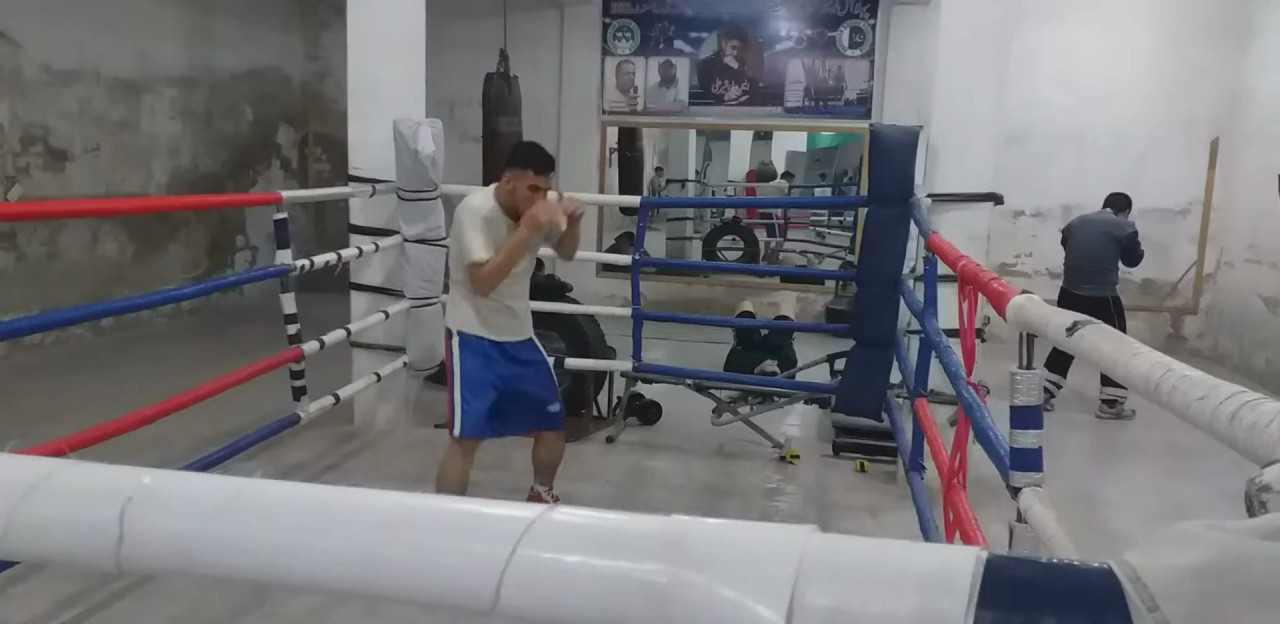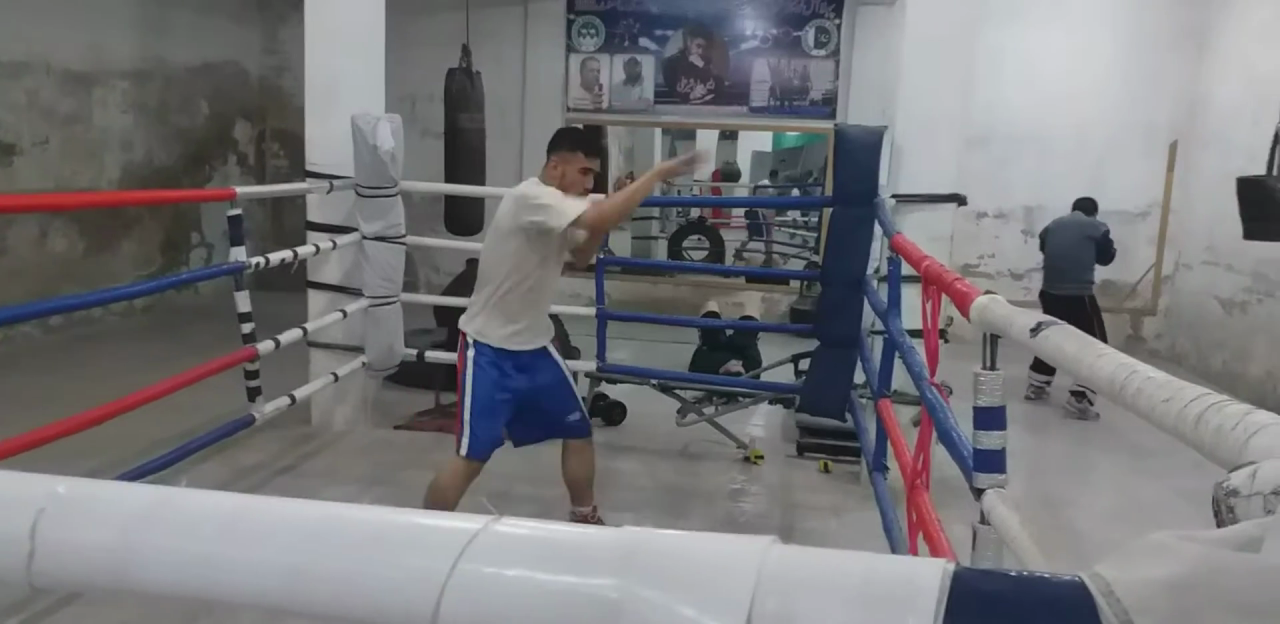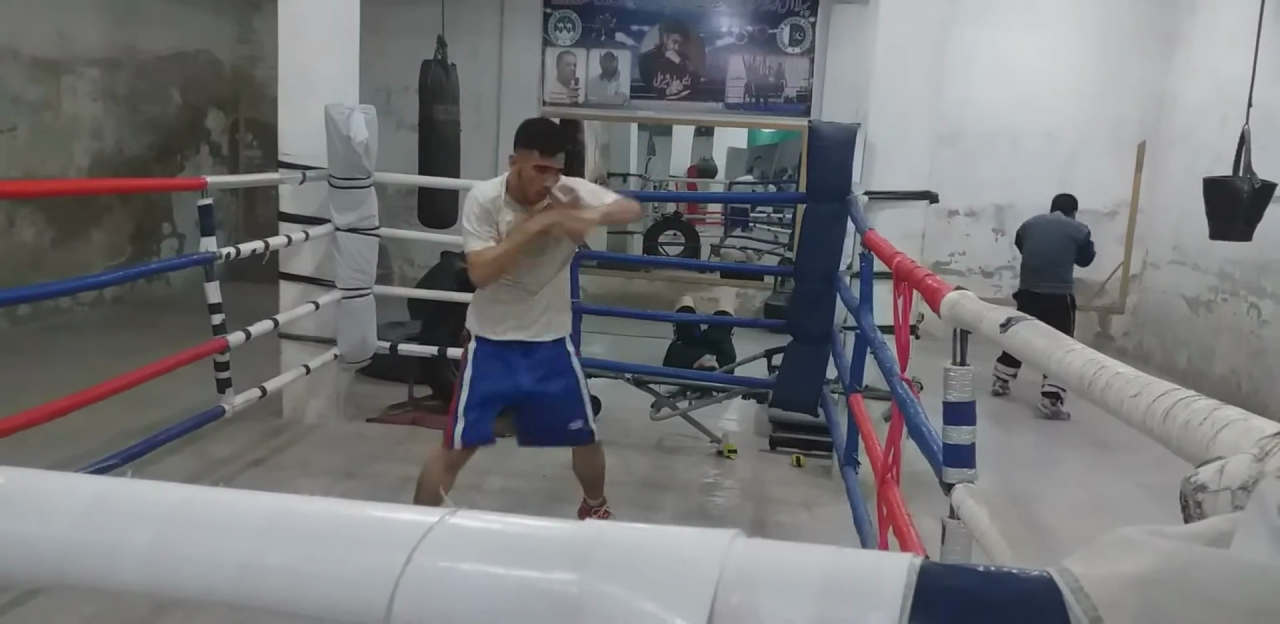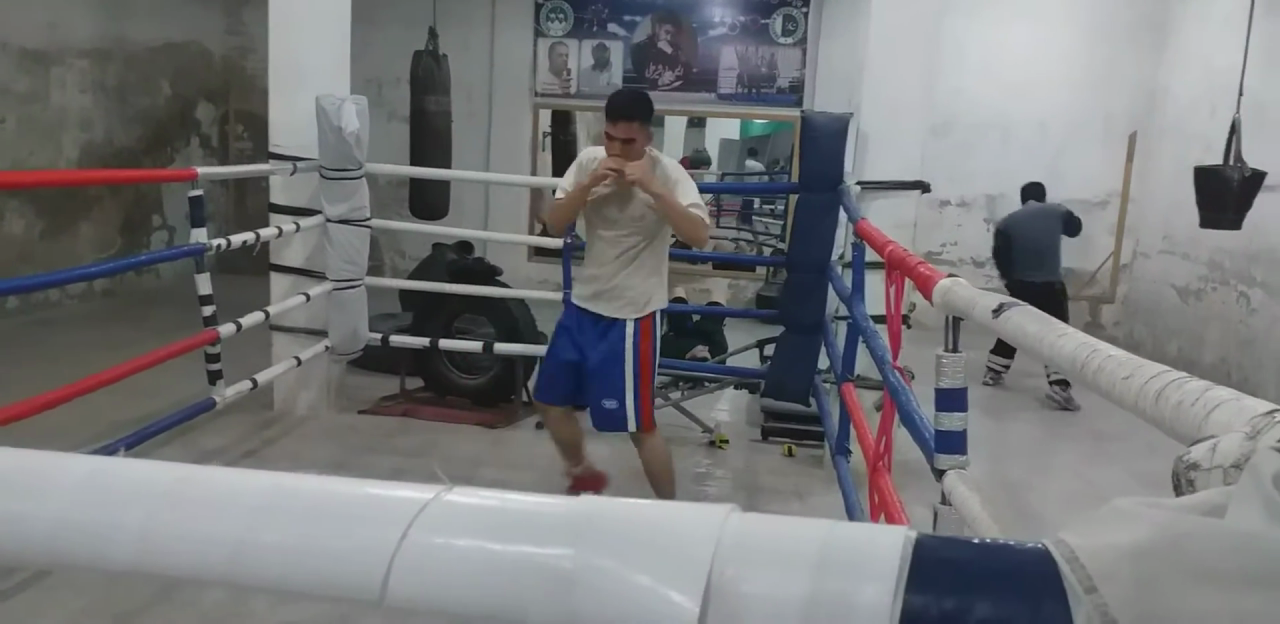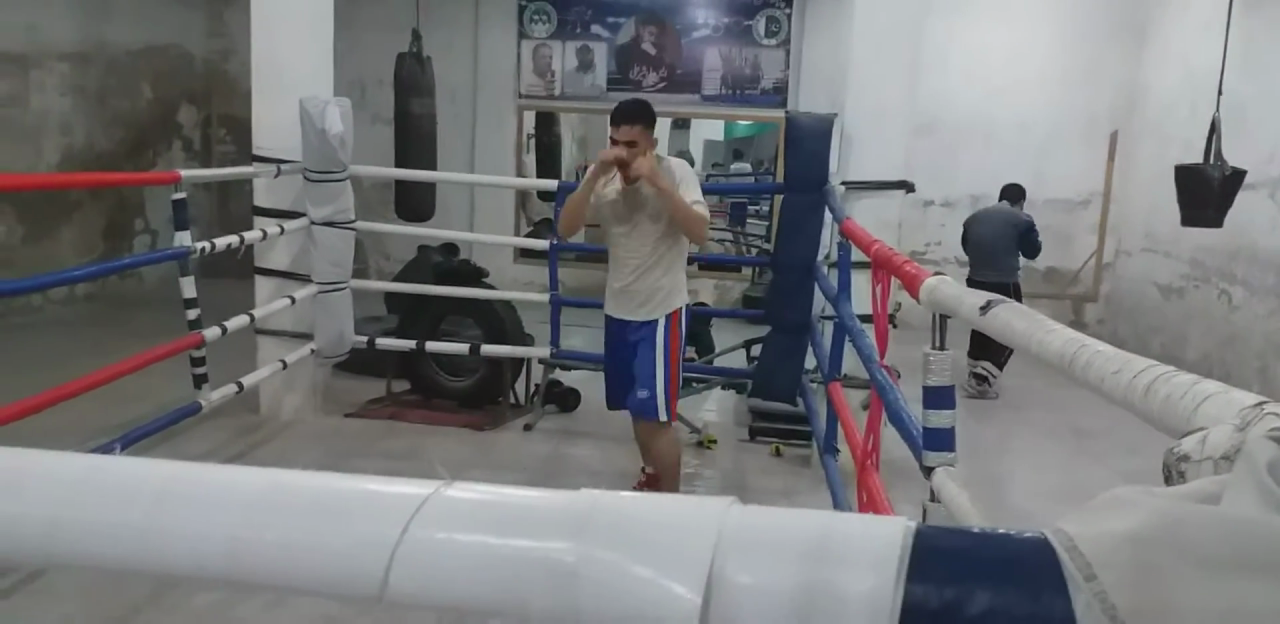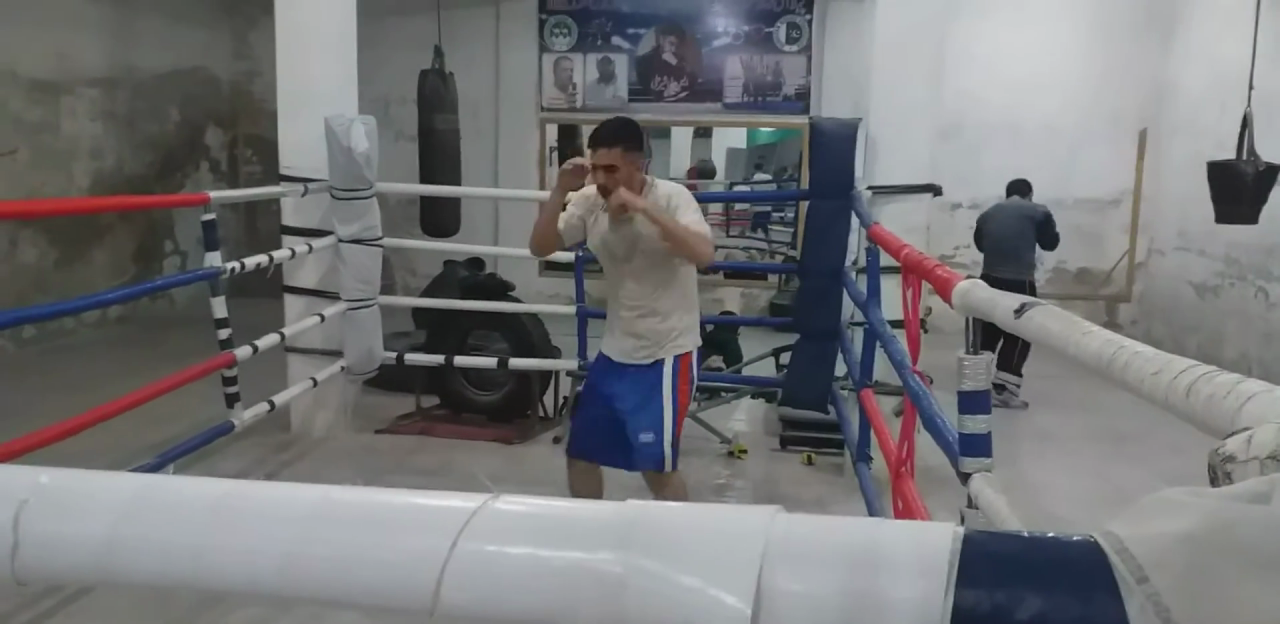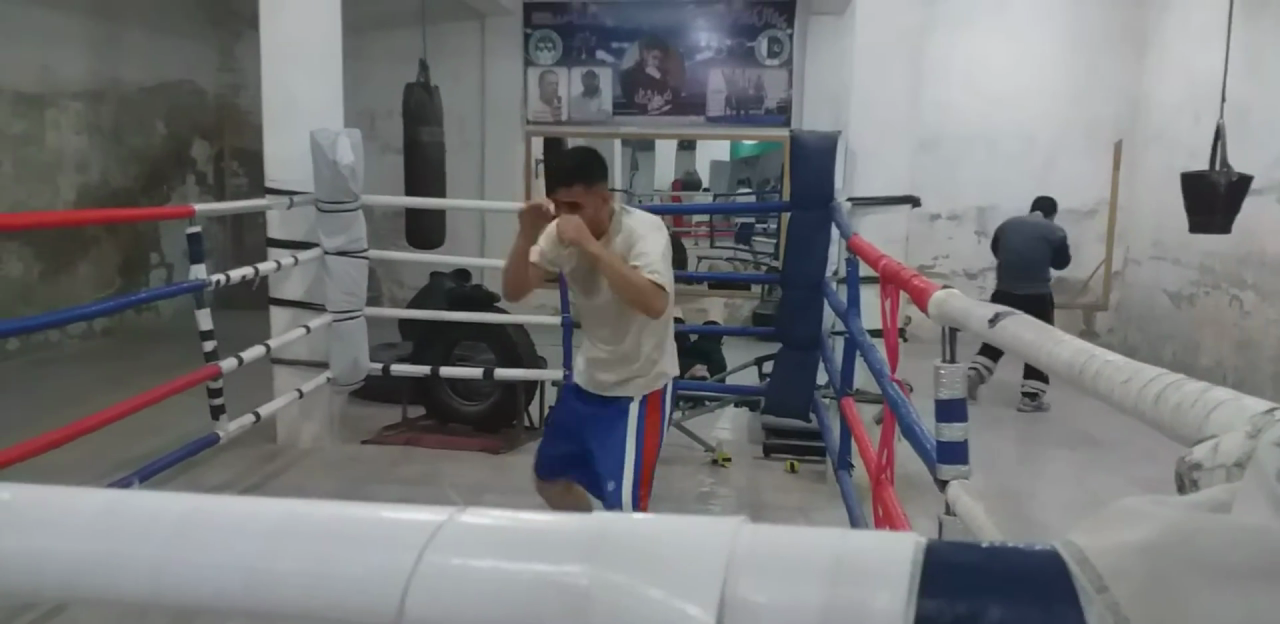
dt=0.7s
person 1, frame 1
left shoulder: (536, 207)
right shoulder: (475, 209)
left elbow: (567, 252)
right elbow: (484, 282)
left wrist: (571, 223)
right wrist: (528, 231)
left hip: (519, 336)
right hip: (473, 336)
left knee: (553, 422)
right knee: (466, 438)
left ankle: (541, 492)
person 1, frame 2
left shoulder: (567, 201)
right shoulder: (531, 198)
left elbow: (580, 257)
right elbow: (603, 218)
left wrist: (594, 236)
right wrist: (660, 172)
left hip: (534, 343)
right hip: (489, 346)
left knee: (579, 433)
right knee: (472, 457)
left ankle: (585, 520)
person 1, frame 3
left shoulder: (569, 191)
right shoulder: (482, 200)
left elbow: (632, 211)
right elbow: (481, 273)
left wrist: (594, 216)
right wrist: (532, 227)
left hip: (550, 340)
right hip: (492, 340)
left knee: (583, 437)
right knee: (457, 447)
left ankle: (595, 507)
person 1, frame 4
left shoulder: (667, 173)
right shoulder: (589, 161)
left elbow: (699, 236)
right elbow: (554, 225)
left wrist: (652, 188)
right wrist: (588, 185)
left hip: (633, 314)
right hip: (583, 305)
left knee: (638, 424)
right knee: (551, 403)
right ankle: (582, 475)
person 1, frame 5
left shoulder: (676, 172)
right shoulder: (603, 176)
left elbow: (700, 233)
right elbow: (565, 228)
left wrist: (659, 183)
right wrist: (593, 176)
left hip: (662, 310)
right hip: (618, 309)
left knee: (657, 413)
right knee: (637, 406)
right ankle: (653, 476)
person 1, frame 6
left shoulder: (671, 197)
right shoulder: (590, 202)
left elbow: (703, 254)
right elbow: (540, 248)
left wrist: (642, 207)
right wrist: (559, 191)
left hip: (668, 353)
right hip: (615, 353)
left knee: (656, 465)
right knee: (581, 454)
person 1, frame 7
left shoulder: (644, 229)
right shoulder: (559, 233)
left elbow: (654, 305)
right elbow: (513, 292)
left wrist: (593, 247)
right wrist: (526, 235)
left hip: (641, 386)
right hip: (588, 379)
left knee: (624, 506)
right knee: (551, 479)
person 2, frame 1
left shoulder: (1077, 222)
right shoulder: (1125, 228)
left elbow: (1066, 246)
right elbow: (1133, 260)
left hip: (1070, 293)
right hip: (1103, 297)
left ankle: (1044, 391)
right ankle: (1111, 404)
person 2, frame 2
left shoulder: (1053, 225)
right shoulder: (1097, 228)
left elbow: (1044, 247)
right elbow: (1106, 257)
left hip: (1050, 293)
right hip: (1079, 296)
left ankle: (1037, 386)
right ankle: (1080, 398)
person 2, frame 3
left shoulder: (1031, 223)
right shoulder: (1079, 229)
left elbow: (1019, 244)
right elbow: (1085, 260)
left hip: (1028, 292)
right hip: (1059, 296)
left ankle: (1001, 381)
right ankle: (1050, 400)
person 2, frame 4
left shoulder: (1007, 223)
right shoulder: (1058, 212)
left elbow: (1001, 255)
right elbow: (1076, 229)
left wrist: (1006, 275)
left hip: (1019, 285)
right hip: (1051, 285)
left ankle: (993, 372)
right ankle: (1060, 386)
person 2, frame 5
left shoulder: (975, 217)
right shoulder: (1022, 220)
left elbow: (966, 247)
right elbow: (1031, 252)
left hip: (976, 281)
right hip: (1004, 284)
left knee: (981, 328)
left ankle: (977, 374)
right ankle: (980, 381)
person 2, frame 6
left shoulder: (988, 214)
right shoulder: (1038, 213)
left elbow: (980, 244)
right elbow: (1051, 242)
left hip: (990, 279)
right hip: (1018, 283)
left knee: (988, 332)
right knee: (1017, 337)
right ankle: (1002, 390)
person 2, frame 7
left shoulder: (1007, 225)
right shoulder: (1055, 232)
left elbow: (996, 251)
right elbow: (1061, 262)
left hip: (1004, 293)
right hip: (1037, 296)
left ankle: (976, 373)
right ankle: (1031, 397)
